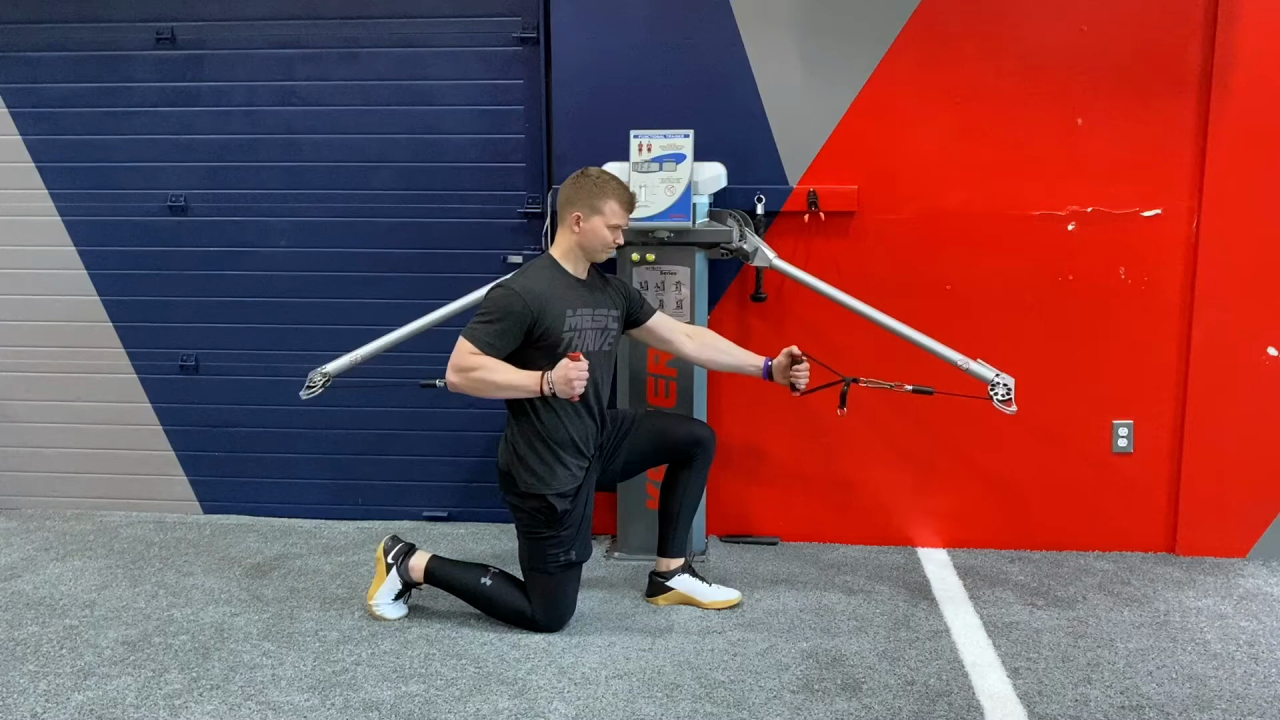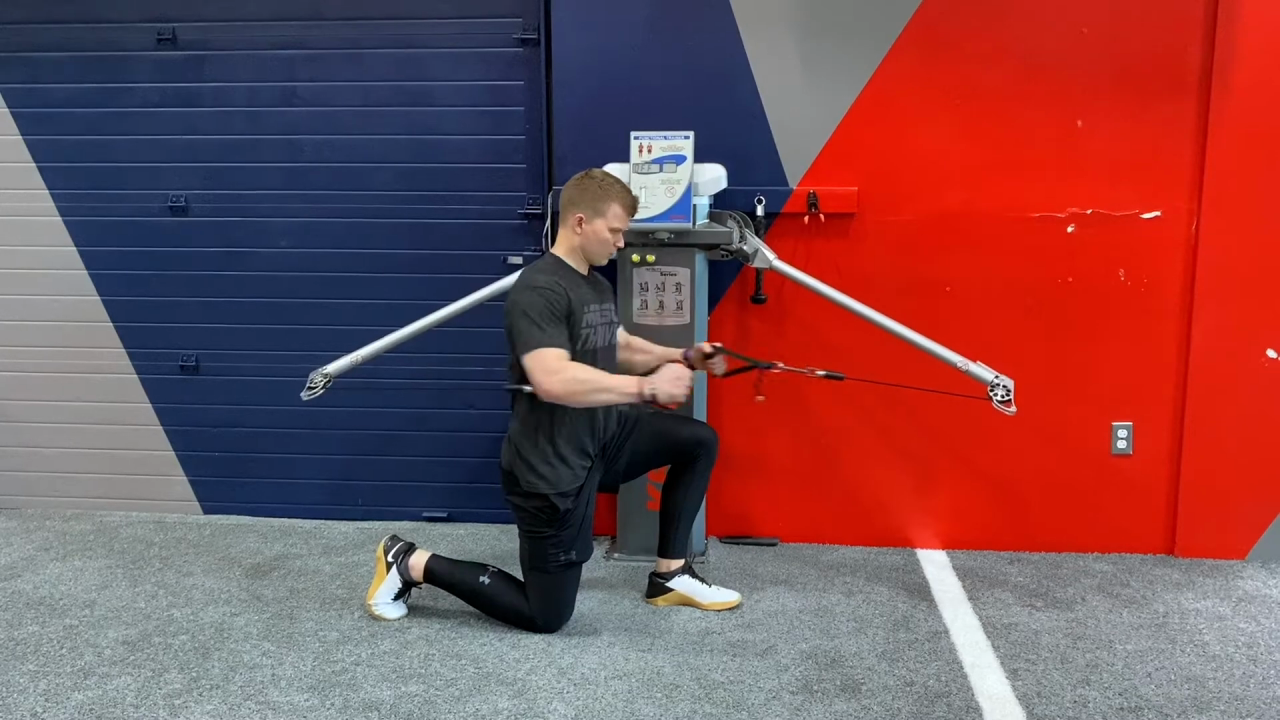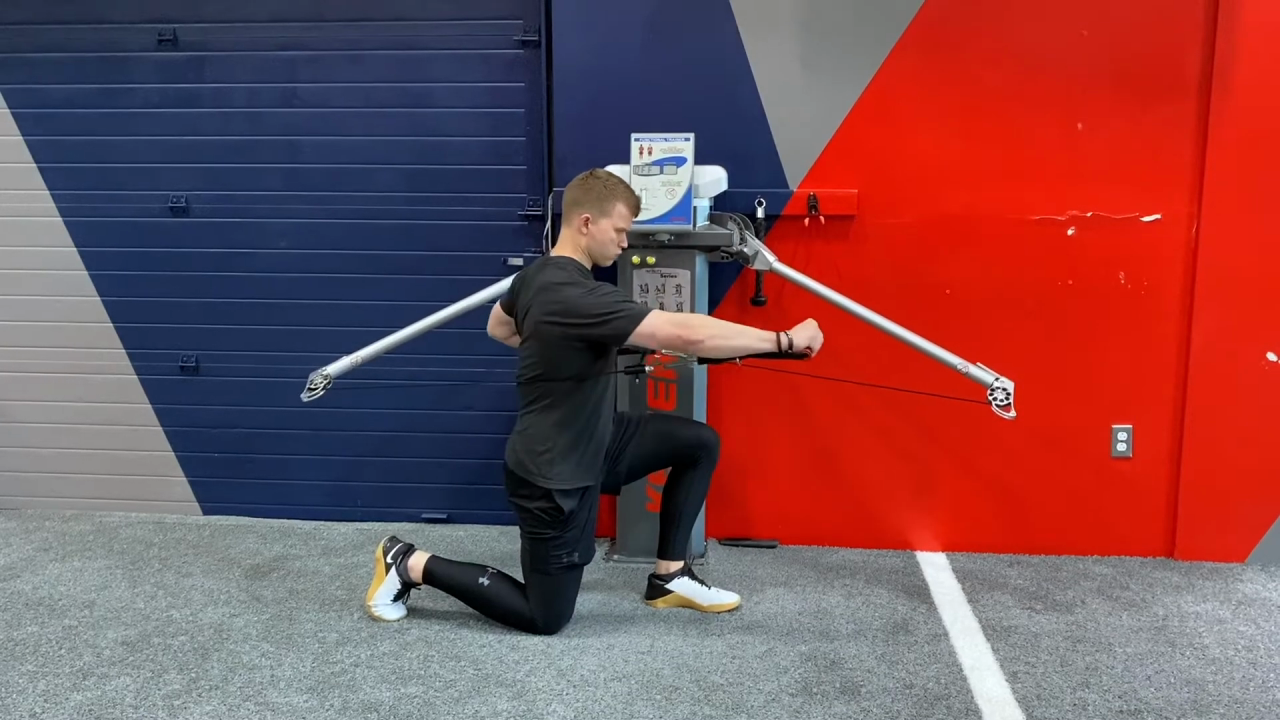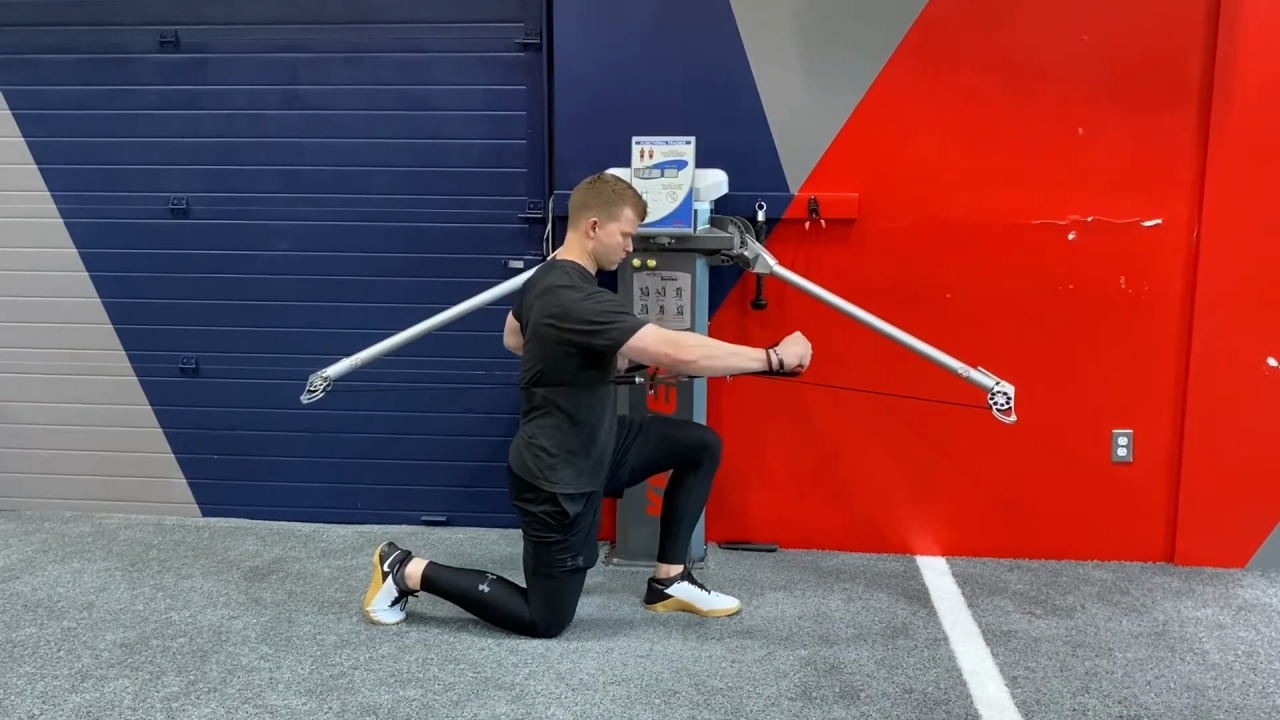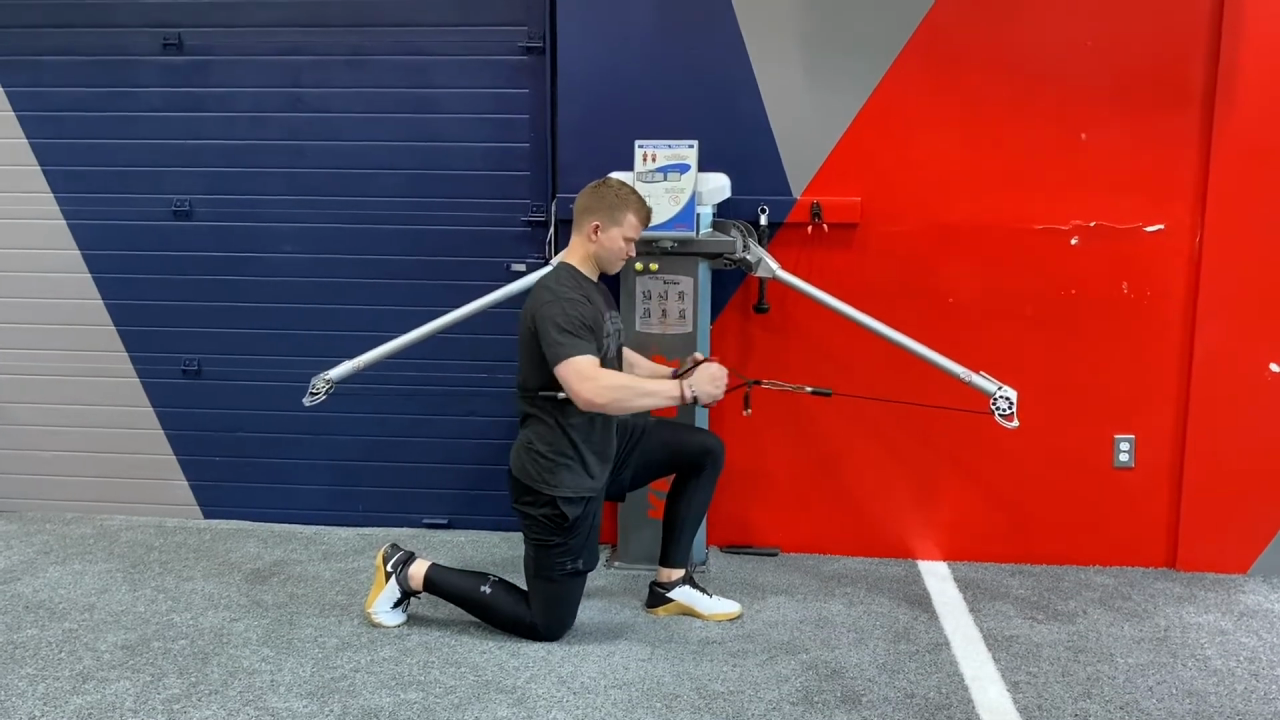
dt=0.5s
person 1, frame 1
left shoulder: (610, 291)
right shoulder: (522, 294)
left elbow: (683, 338)
right elbow: (460, 370)
left wrist: (769, 368)
right wrist: (546, 381)
left hip: (594, 441)
right hip: (545, 471)
left knee: (695, 439)
right knee: (549, 615)
left ankle: (669, 574)
right ankle: (411, 564)
person 1, frame 2
left shoulder: (595, 284)
right shoulder: (539, 291)
left elbow: (618, 347)
right elbow: (553, 382)
left wrist: (685, 358)
right wrist: (649, 387)
left hip: (598, 438)
right hip: (548, 470)
left knee: (699, 441)
right knee: (546, 616)
left ankle: (669, 575)
right ankle: (410, 563)
person 1, frame 3
left shoulder: (539, 275)
right shoulder: (576, 296)
left elbow: (499, 328)
right elbow: (683, 334)
right wrist: (784, 340)
right hip: (552, 473)
left knee: (699, 443)
right knee: (546, 617)
left ankle: (668, 577)
right ankle: (411, 564)
person 1, frame 4
left shoulder: (549, 277)
right shoulder: (575, 299)
left elbow: (513, 337)
right elbow: (675, 352)
right wrist: (773, 356)
left hip: (592, 447)
right hip: (558, 475)
left knee: (701, 446)
right knee: (546, 619)
left ankle: (668, 581)
right ankle: (408, 571)
person 1, frame 5
left shoulder: (592, 288)
right shoulder: (558, 300)
left elbow: (612, 359)
right elbow: (591, 391)
left wrist: (675, 377)
right wrist: (686, 389)
left hip: (600, 450)
right hip: (558, 477)
left knee: (704, 451)
right knee: (547, 623)
left ankle: (670, 584)
right ankle: (410, 573)
